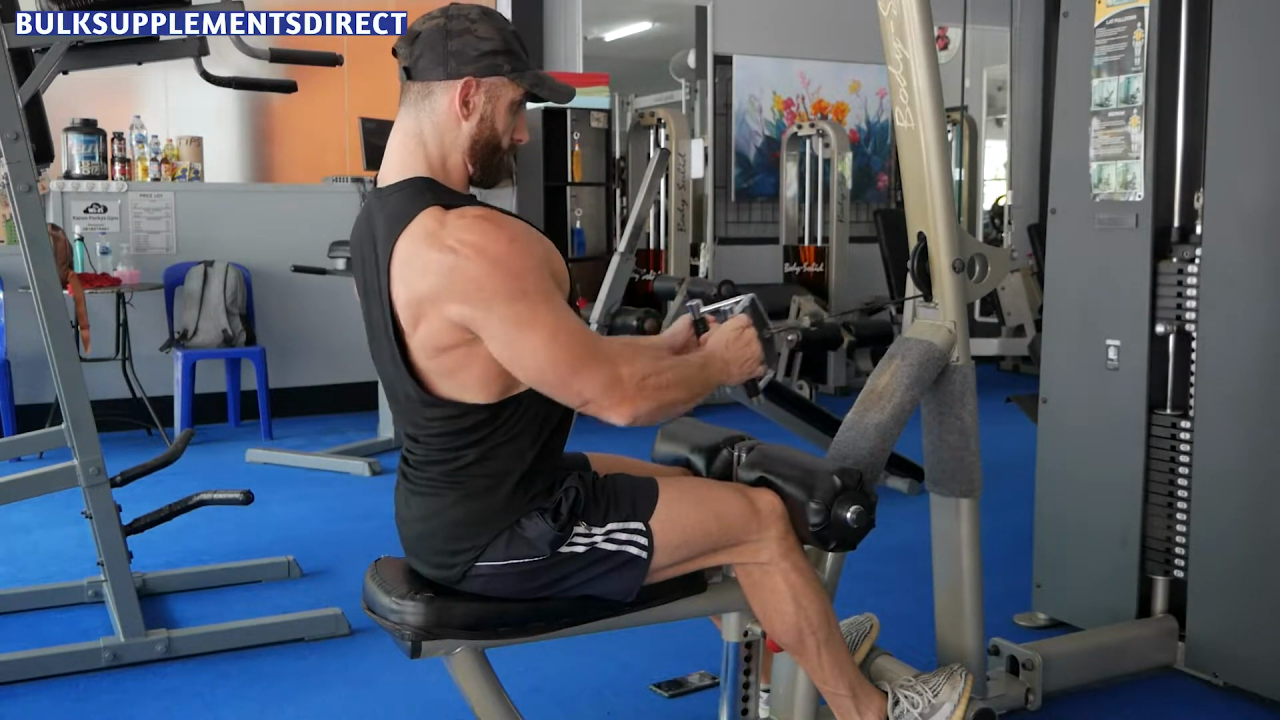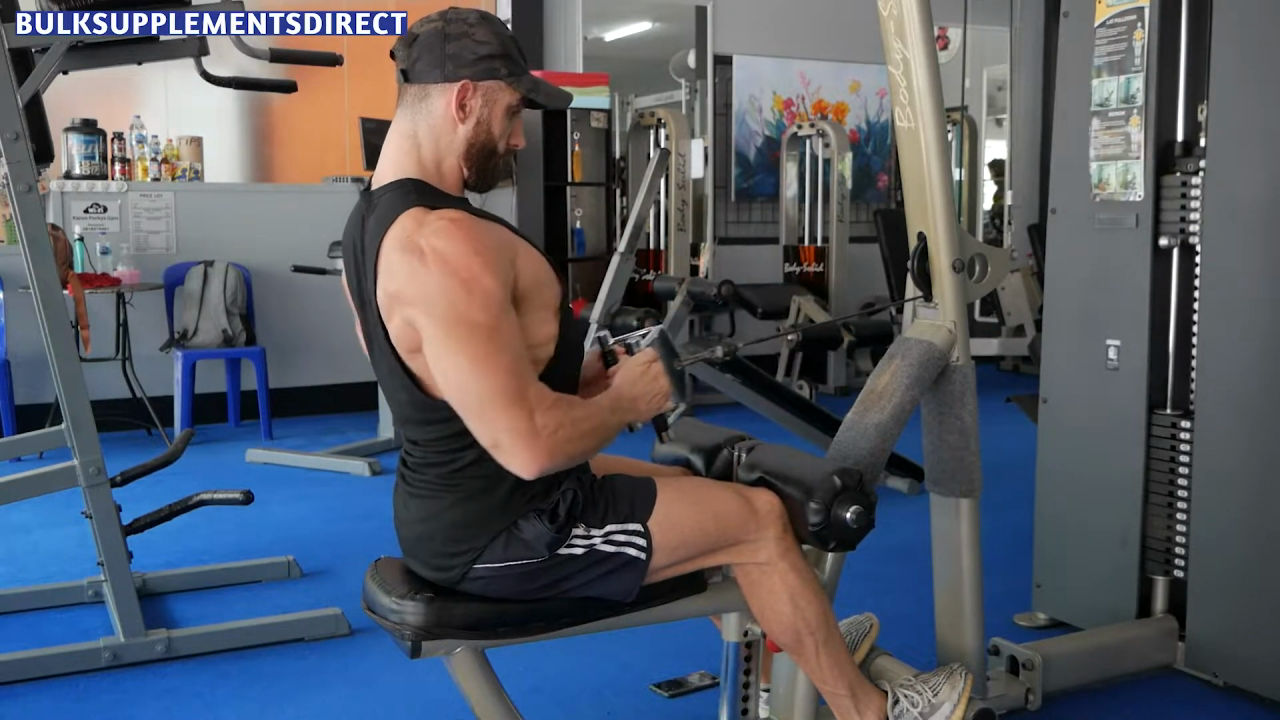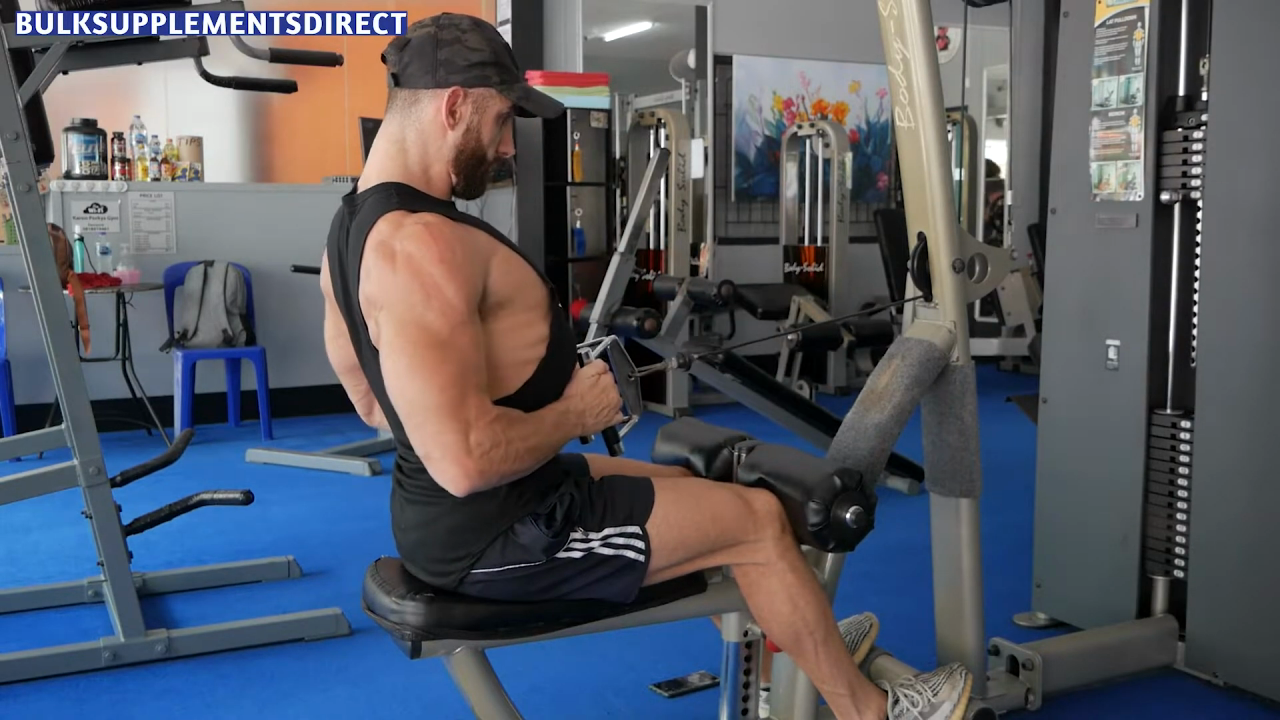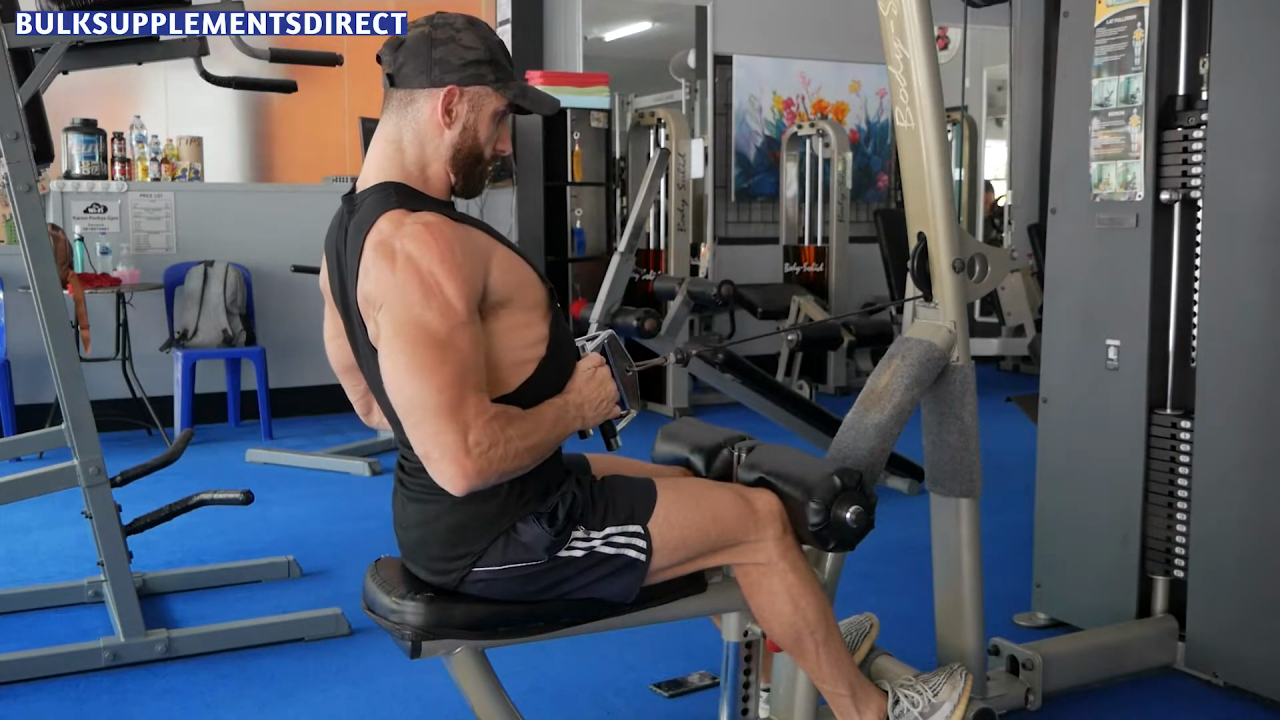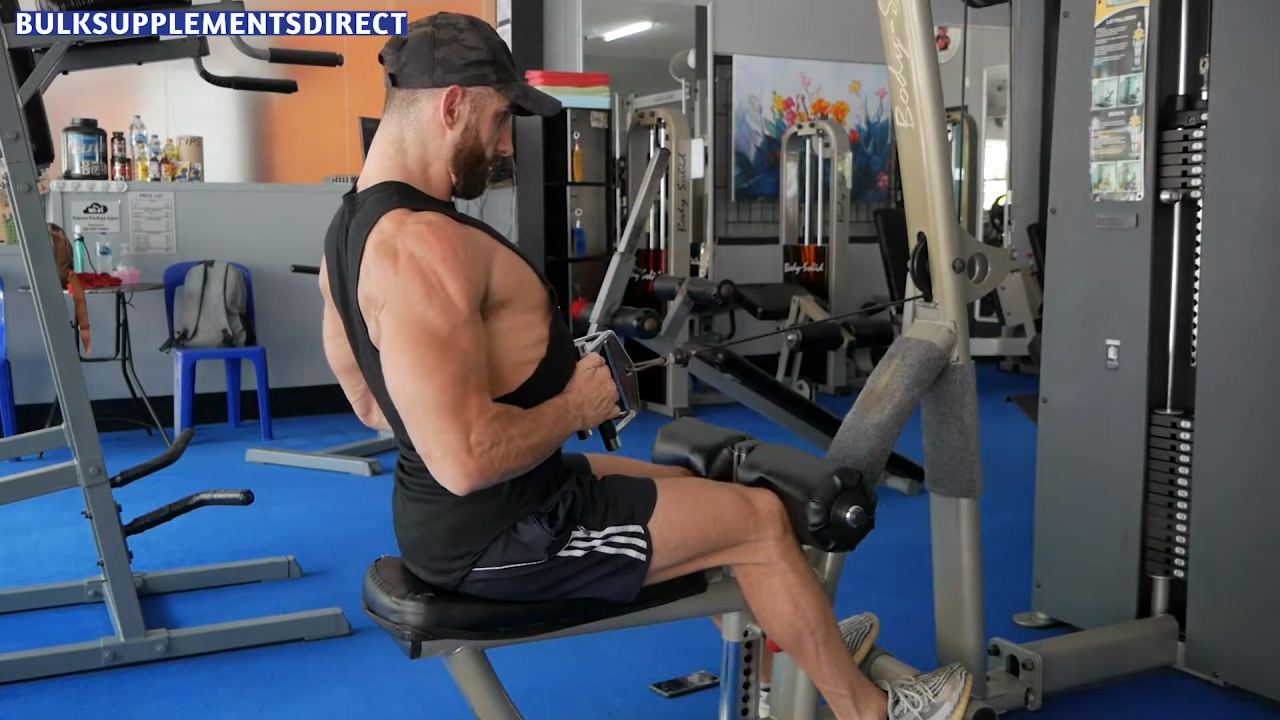
dt=0.2s
person 1, frame 1
left shoulder: (386, 215)
right shoulder: (468, 244)
right elbow: (624, 396)
left wrist: (660, 347)
right wrist: (722, 364)
left hip: (450, 504)
right hip: (504, 531)
left knee: (691, 487)
right knee: (761, 520)
left ankle: (806, 647)
person 1, frame 2
left shoulder: (377, 219)
right shoulder: (444, 245)
right elbow: (532, 445)
left wrist: (575, 377)
right wrist: (628, 399)
left hip: (447, 506)
right hip: (502, 532)
left knee: (690, 486)
right knee: (759, 519)
left ankle: (804, 646)
person 1, frame 3
left shoulder: (359, 224)
right shoulder: (421, 247)
right elbow: (466, 459)
left wrist: (550, 380)
right wrist: (574, 415)
left hip: (445, 515)
right hip: (500, 533)
left knee: (689, 488)
right knee: (757, 519)
left ankle: (798, 650)
person 1, frame 4
left shoulder: (356, 225)
right shoulder: (420, 246)
right elbow: (464, 459)
left wrist: (551, 384)
right wrist: (575, 407)
left hip: (447, 517)
right hip: (499, 534)
left knee: (684, 486)
right knee: (758, 519)
left ankle: (799, 649)
person 1, frame 5
left shoulder: (356, 226)
right shoulder: (423, 246)
right elbow: (466, 459)
left wrist: (549, 382)
right wrist: (576, 406)
left hip: (443, 516)
right hip: (501, 532)
left knee: (686, 486)
right knee: (759, 519)
left ankle: (795, 650)
